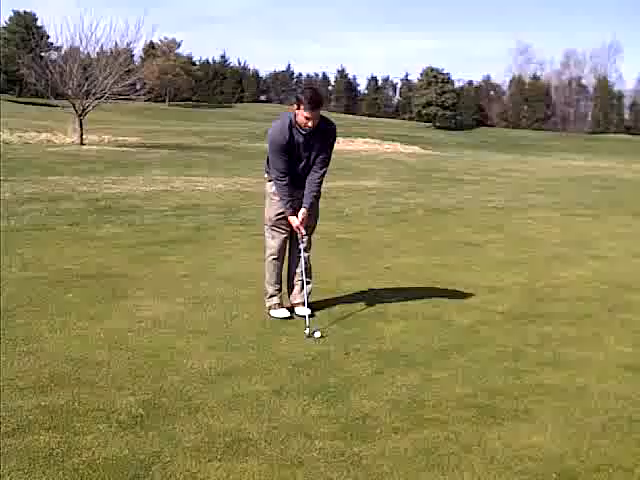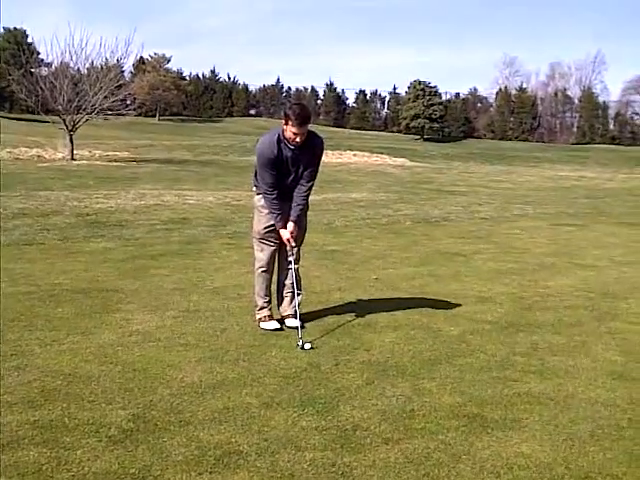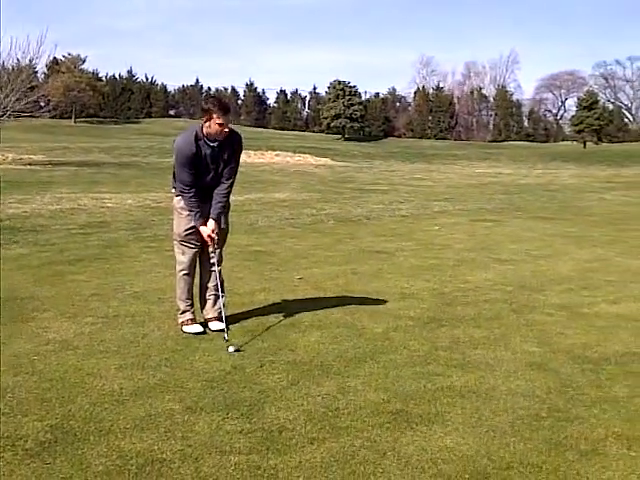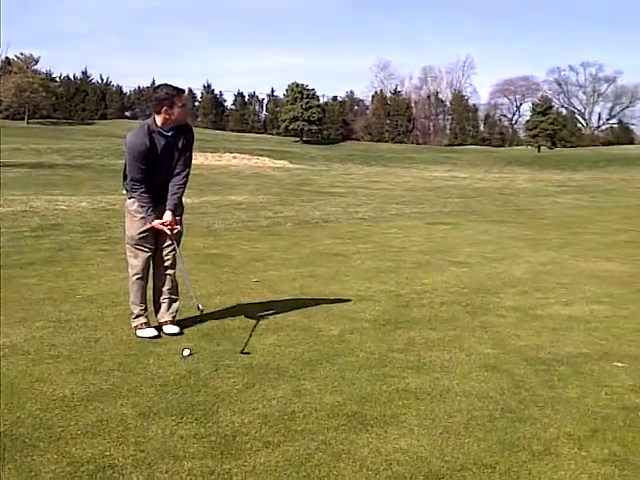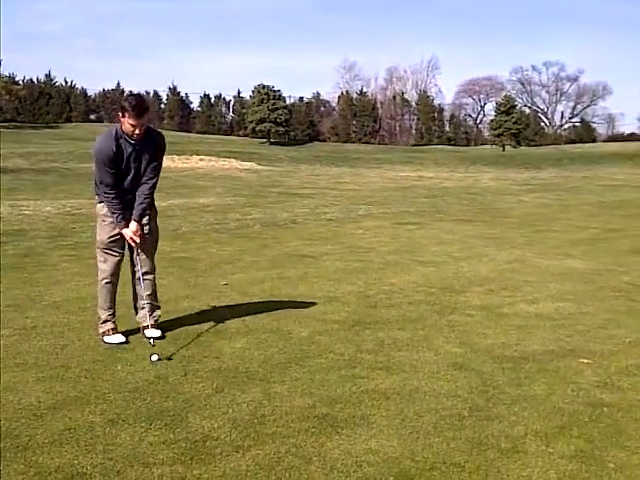
dt=1s
person 1, frame 1
left shoulder: (328, 130)
right shoulder: (279, 130)
left elbow: (318, 171)
right elbow: (281, 175)
left wrist: (305, 207)
right wrist: (290, 212)
left hip: (308, 187)
right hip: (280, 186)
left knee: (303, 245)
right knee: (276, 245)
left ankle: (298, 298)
right ankle: (273, 300)
person 1, frame 2
left shoulder: (315, 144)
right shoulder: (267, 145)
left elbow: (305, 184)
right elbow: (269, 189)
left wrist: (293, 220)
right wrist: (279, 226)
left hip: (296, 200)
right hip: (268, 199)
left knee: (292, 257)
right knee: (265, 257)
left ankle: (288, 309)
right ankle: (263, 312)
person 1, frame 3
left shoulder: (234, 141)
right shoulder: (185, 143)
left elbow: (225, 183)
right elbow: (187, 188)
left wrist: (213, 218)
right wrist: (199, 223)
left hip: (217, 202)
right hip: (187, 201)
left knee: (213, 259)
right knee: (186, 259)
left ankle: (212, 312)
right ankle: (186, 315)
person 1, frame 4
left shoulder: (185, 133)
right shoulder: (138, 138)
left elbow: (180, 174)
right elbow: (138, 184)
left wrist: (171, 210)
right wrist: (152, 217)
left hip: (170, 203)
right hip: (141, 203)
left knee: (167, 262)
right knee: (140, 263)
left ankle: (166, 315)
right ankle: (139, 319)
person 1, frame 5
left shoulder: (156, 140)
right shoulder: (105, 143)
left elbow: (148, 182)
right elbow: (108, 189)
left wrist: (136, 219)
right wrist: (122, 225)
left hip: (142, 207)
right hip: (111, 208)
left knee: (145, 266)
right knee: (109, 268)
left ankle: (148, 319)
right ankle: (107, 325)
